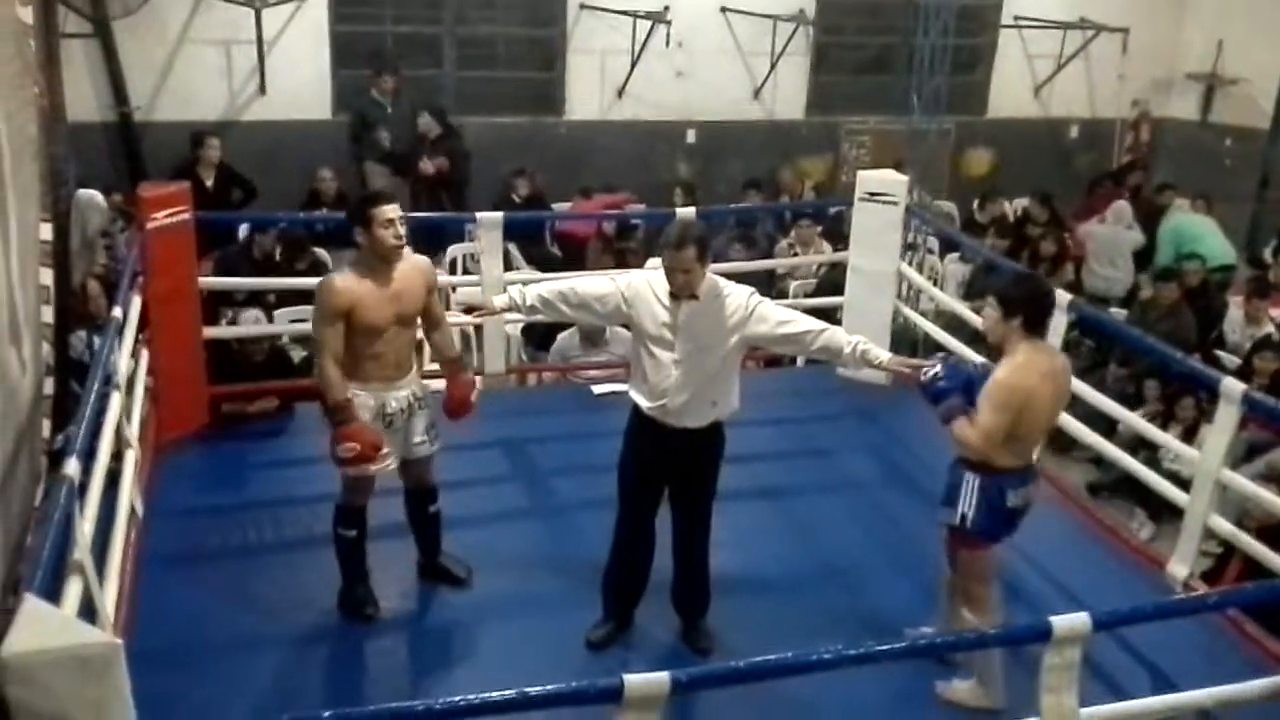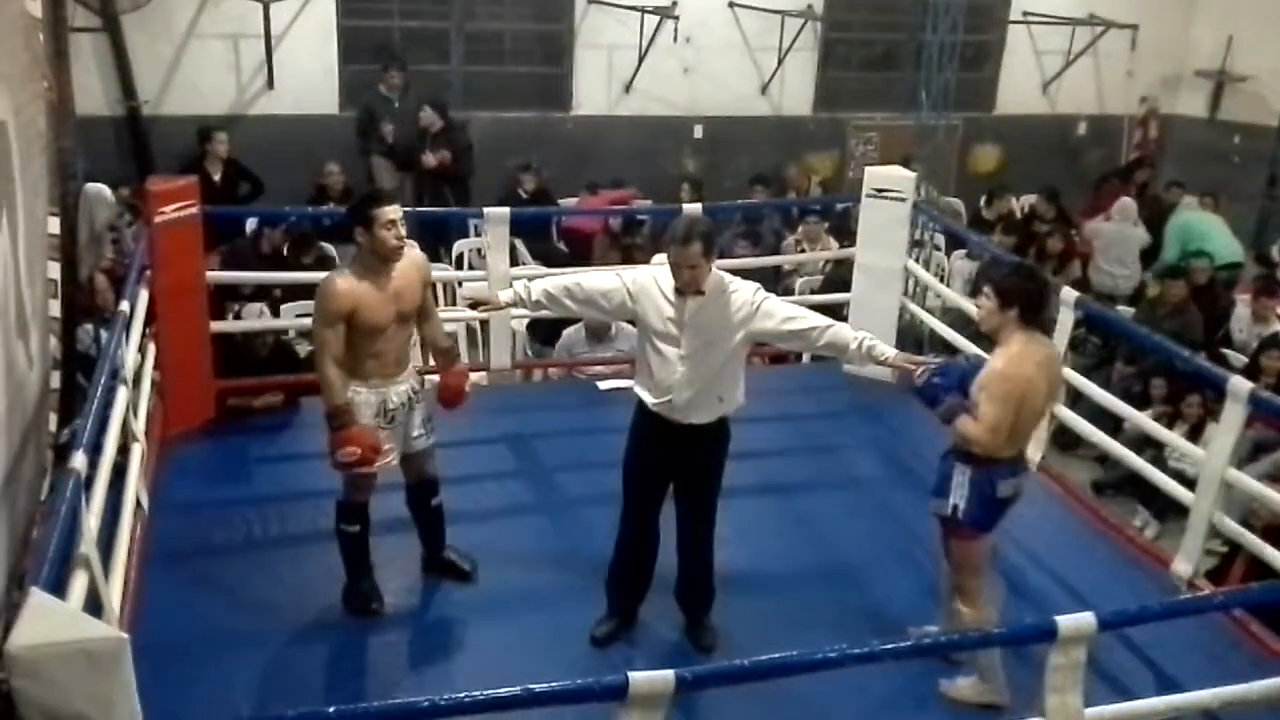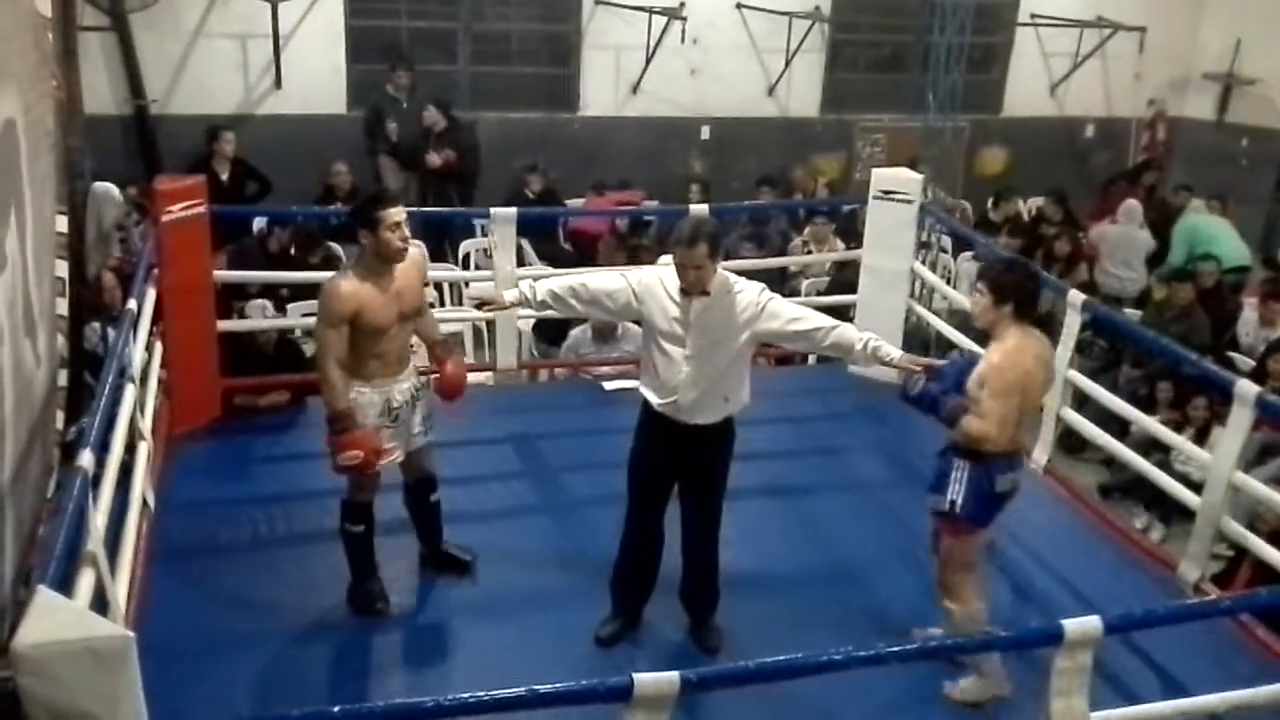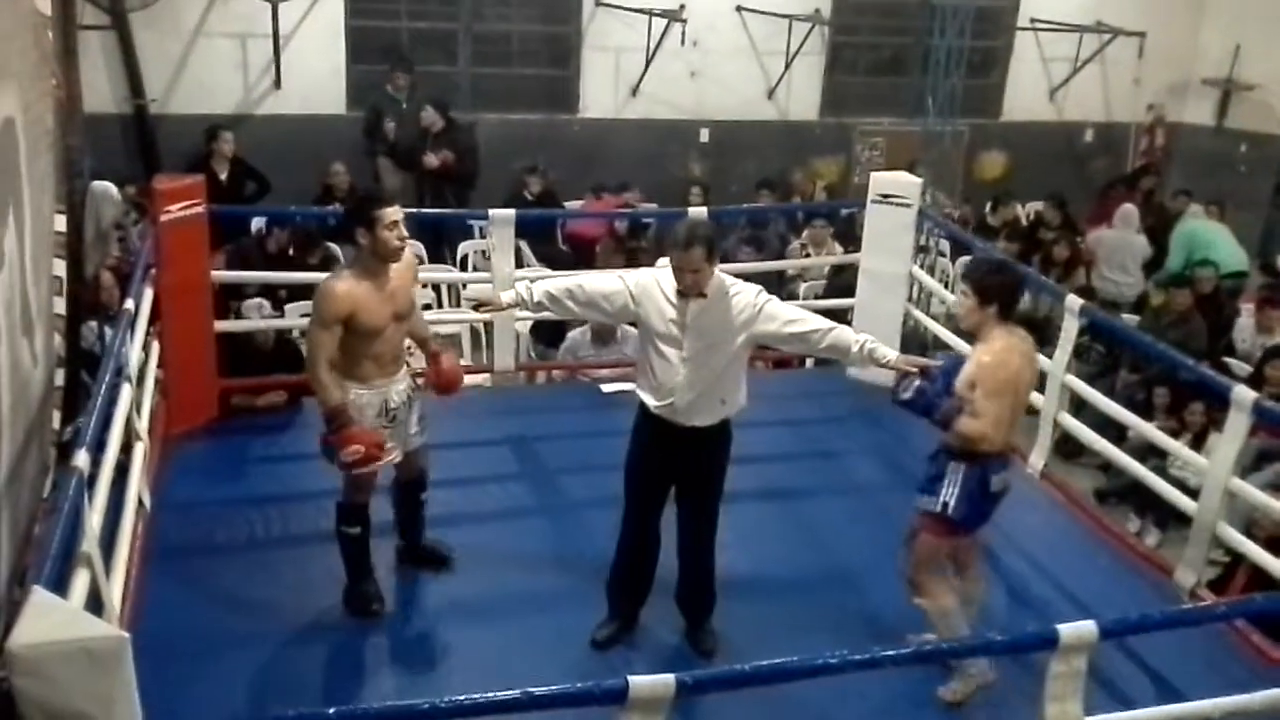
dt=0.1s
person 1, frame 1
left shoulder: (739, 304)
right shoulder: (636, 289)
left elbow: (803, 329)
right elbow: (573, 294)
left wrist: (876, 356)
right wrist: (506, 301)
left hip: (701, 436)
right hip: (647, 428)
left knee: (693, 531)
right knee: (632, 525)
left ankle: (693, 617)
right ankle: (617, 612)
person 1, frame 2
left shoulder: (745, 300)
right shoulder: (641, 284)
left elbow: (810, 326)
right elbow: (578, 287)
left wrist: (881, 352)
right wrist: (512, 295)
left hip: (707, 432)
right hip: (652, 423)
left knee: (697, 528)
right knee: (636, 521)
left ankle: (697, 613)
right ankle: (621, 608)
person 1, frame 3
left shoulder: (750, 300)
right shoulder: (646, 285)
left elbow: (815, 326)
right elbow: (584, 289)
left wrist: (887, 353)
right wrist: (517, 295)
left hip: (712, 432)
right hip: (657, 424)
left knee: (702, 528)
right knee: (641, 521)
left ankle: (702, 615)
right ankle: (626, 609)
person 1, frame 4
left shoulder: (747, 302)
right shoulder: (644, 287)
left elbow: (811, 328)
right elbow: (579, 291)
left wrist: (882, 354)
right wrist: (514, 296)
left hip: (708, 433)
right hip: (655, 426)
left knee: (699, 531)
right knee: (638, 523)
left ankle: (698, 618)
right ankle: (622, 612)
person 2, frame 1
left shoulder: (1012, 376)
right shoulder: (1055, 360)
left elbow: (977, 445)
left wrist: (947, 400)
right wrist: (977, 390)
left hip: (987, 486)
right hip: (1018, 477)
left knee: (976, 589)
right knee: (958, 559)
left ankle: (986, 688)
right ankle: (950, 636)
person 2, frame 2
left shoulder: (1008, 366)
right shoulder: (1044, 350)
left elbow: (983, 439)
left wrist: (945, 399)
right wrist: (970, 387)
left hip: (976, 475)
right hip: (1006, 470)
left knee: (969, 582)
right knee: (959, 558)
left ankle: (990, 683)
right ankle: (953, 632)
person 2, frame 3
left shoulder: (1006, 359)
right shoulder: (1037, 343)
left elbow: (993, 434)
left wrist: (944, 401)
right wrist: (967, 381)
left hip: (975, 471)
right hip: (1002, 466)
left knee: (956, 577)
right knee: (962, 558)
left ankle: (989, 677)
right ankle: (956, 635)
person 2, frame 4
left shoulder: (995, 359)
right shoulder: (1016, 341)
left elbow: (988, 434)
left wrist: (936, 407)
right wrist: (952, 382)
left hip: (966, 473)
right hip: (983, 469)
left knee: (920, 574)
right knee: (963, 557)
left ankle: (971, 663)
right ankle: (955, 641)
person 3, frame 1
left shoulder: (421, 269)
right shoulder: (338, 289)
left elbow: (436, 325)
right elbow: (328, 360)
left wrist: (457, 371)
right wrist: (343, 417)
left hip: (409, 390)
right hip: (363, 398)
left knee: (422, 482)
right knee: (356, 497)
left ankle: (432, 558)
right ankle: (354, 584)
person 3, frame 2
left shoulder: (417, 263)
right shoulder: (339, 290)
right elbow: (327, 362)
left wrist: (447, 360)
right wrist: (342, 421)
left hip: (406, 385)
right hip: (363, 396)
left knee: (425, 476)
right knee: (358, 491)
left ankle: (436, 553)
right ankle: (359, 579)
person 3, frame 3
left shoulder: (416, 260)
right shoulder: (342, 292)
right elbow: (329, 364)
left wrist: (442, 353)
right wrist: (344, 423)
left hip: (407, 384)
right hip: (365, 396)
left knee: (422, 473)
right knee: (362, 491)
left ankle: (434, 549)
right ankle: (364, 579)
person 3, frame 4
left shoulder: (407, 263)
right shoulder: (338, 293)
right elbow: (319, 365)
left wrist: (433, 350)
right wrist: (342, 424)
left hip: (400, 385)
right hip: (360, 398)
left knee: (414, 473)
right knee: (359, 492)
left ankle: (412, 544)
right ankle: (359, 580)
